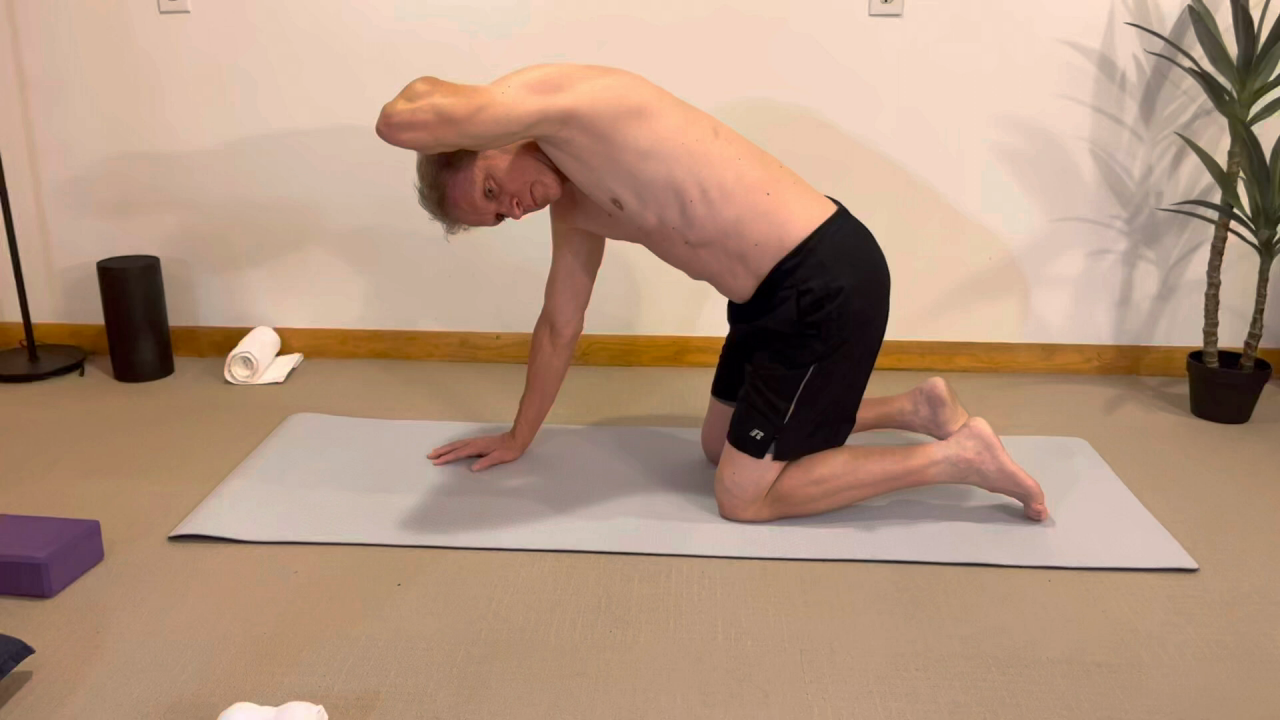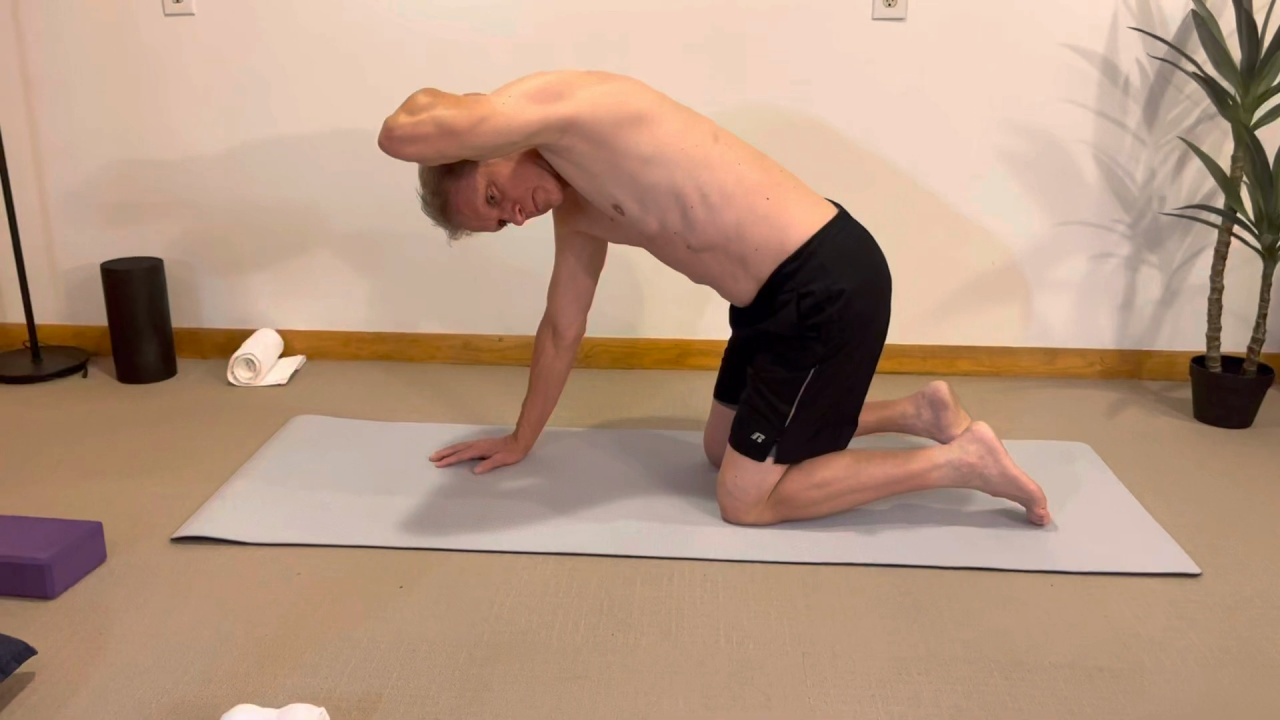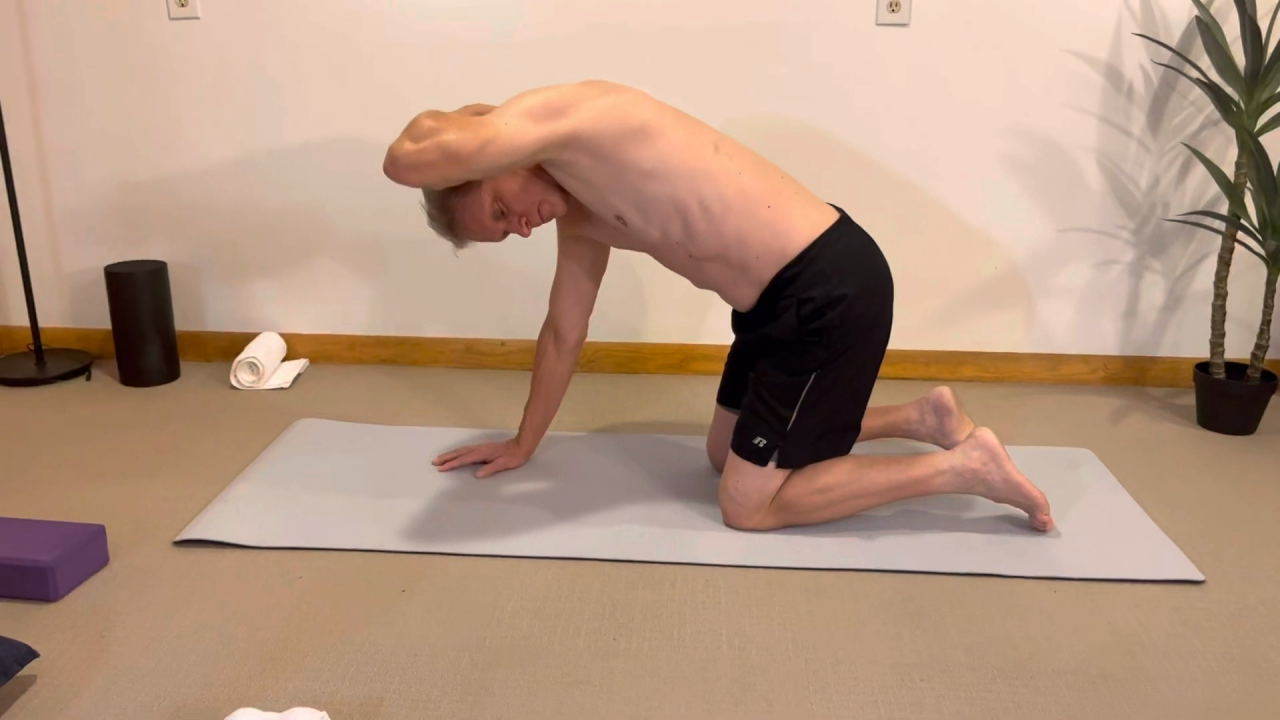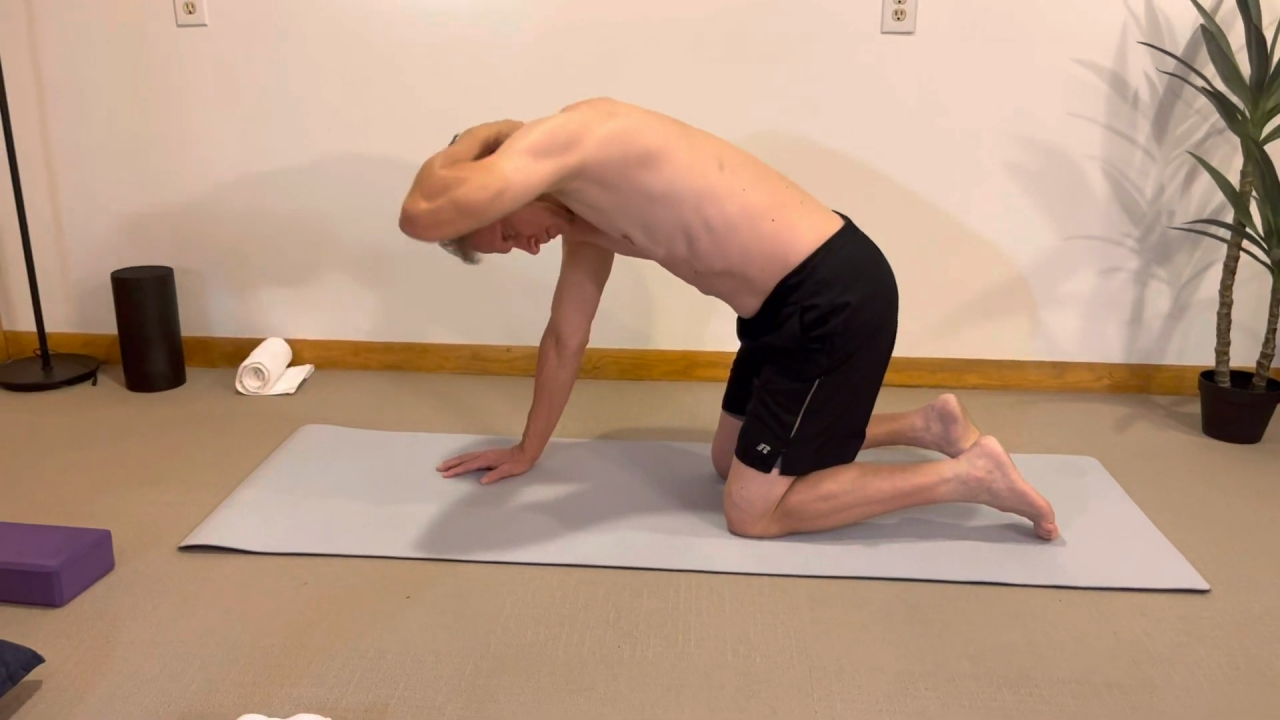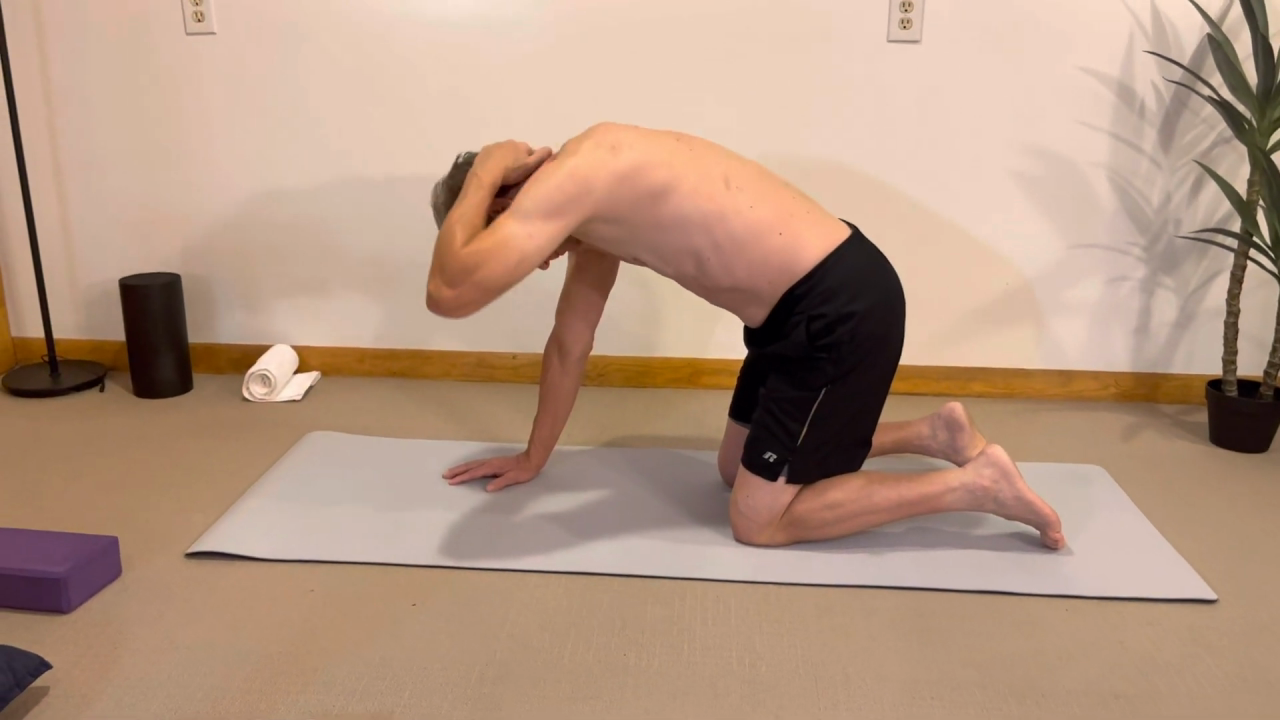
dt=0.3s
person 1, frame 1
left shoulder: (565, 95)
right shoulder: (574, 205)
left elbow: (400, 121)
right elbow: (559, 326)
left wrist: (451, 92)
right wrist: (517, 438)
left hip: (828, 282)
right hip: (778, 290)
left knee: (744, 496)
right knee: (721, 446)
left ankle: (959, 456)
right ankle: (915, 407)
person 1, frame 2
left shoulder: (567, 100)
right shoulder: (576, 207)
left elbow: (403, 135)
right elbow: (561, 329)
left wrist: (453, 104)
right wrist: (520, 439)
left hip: (829, 285)
right hip: (780, 292)
left knee: (746, 499)
right knee: (724, 449)
left ankle: (961, 459)
right ankle: (917, 412)
person 1, frame 3
left shoulder: (565, 109)
right shoulder: (579, 210)
left elbow: (408, 162)
right elbow: (563, 332)
left wrist: (471, 117)
right wrist: (522, 444)
left hip: (830, 288)
right hip: (785, 292)
left knee: (748, 504)
right knee: (726, 452)
left ankle: (966, 466)
right ankle: (921, 417)
person 1, frame 4
left shoulder: (569, 135)
right shoulder: (584, 211)
left elbow: (423, 216)
right elbow: (565, 338)
left wrist: (479, 139)
right wrist: (527, 450)
left hip: (835, 297)
right hip: (797, 295)
left knee: (752, 511)
right knee: (731, 460)
left ankle: (970, 474)
right ankle: (926, 424)
person 1, frame 5
left shoulder: (573, 175)
right shoulder: (591, 204)
left elbow: (450, 293)
right elbow: (569, 343)
left wrist: (486, 169)
right wrist: (533, 457)
left hip: (841, 307)
right hip: (809, 301)
left knee: (760, 520)
right knee: (737, 467)
left ankle: (977, 485)
right ankle: (934, 434)
